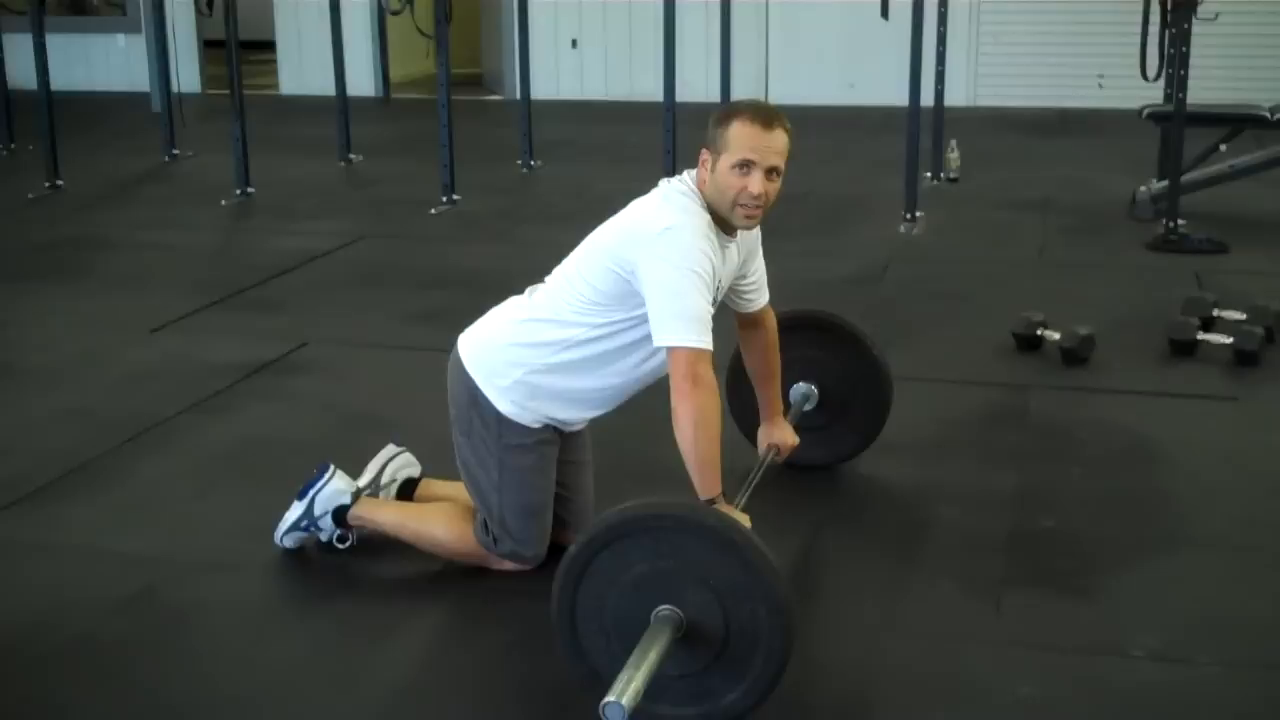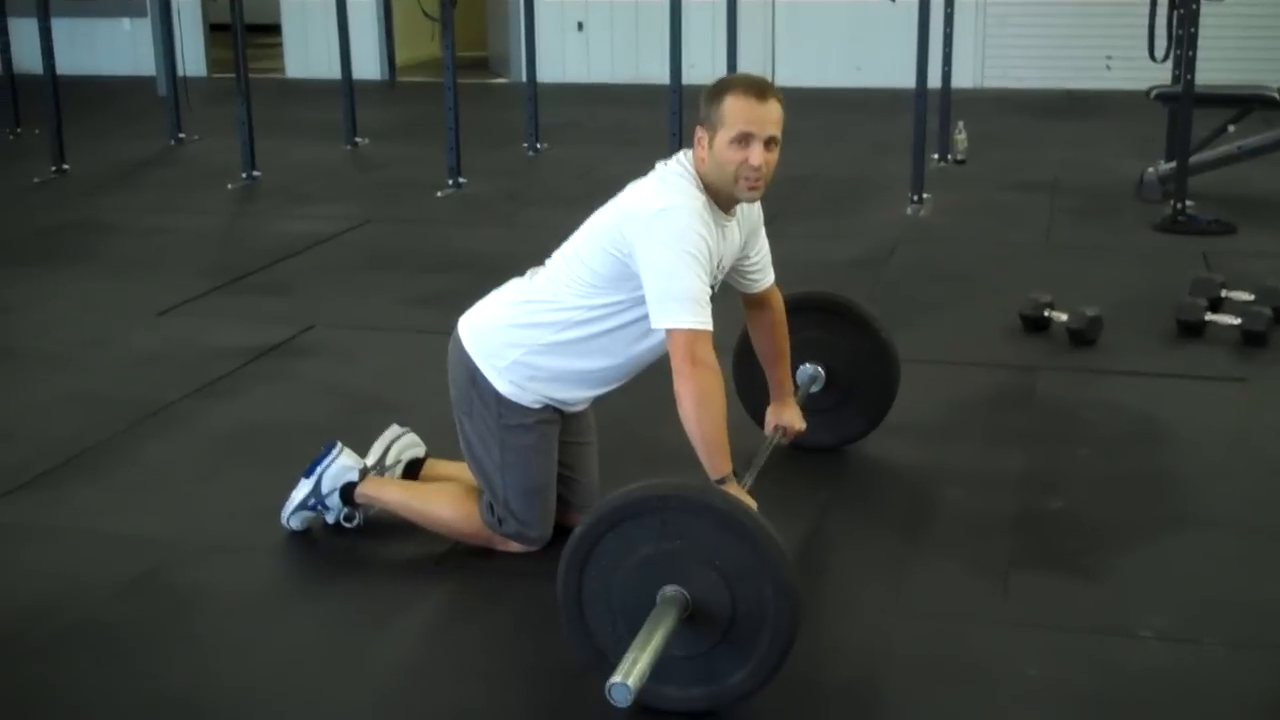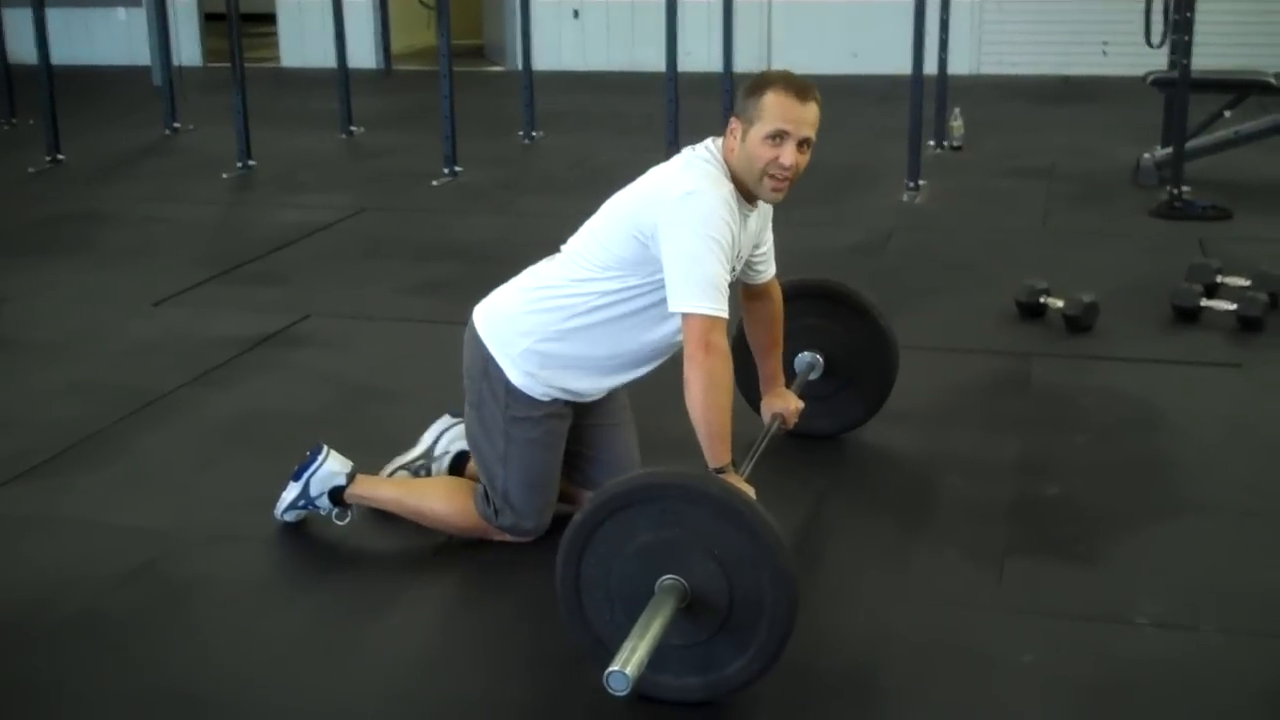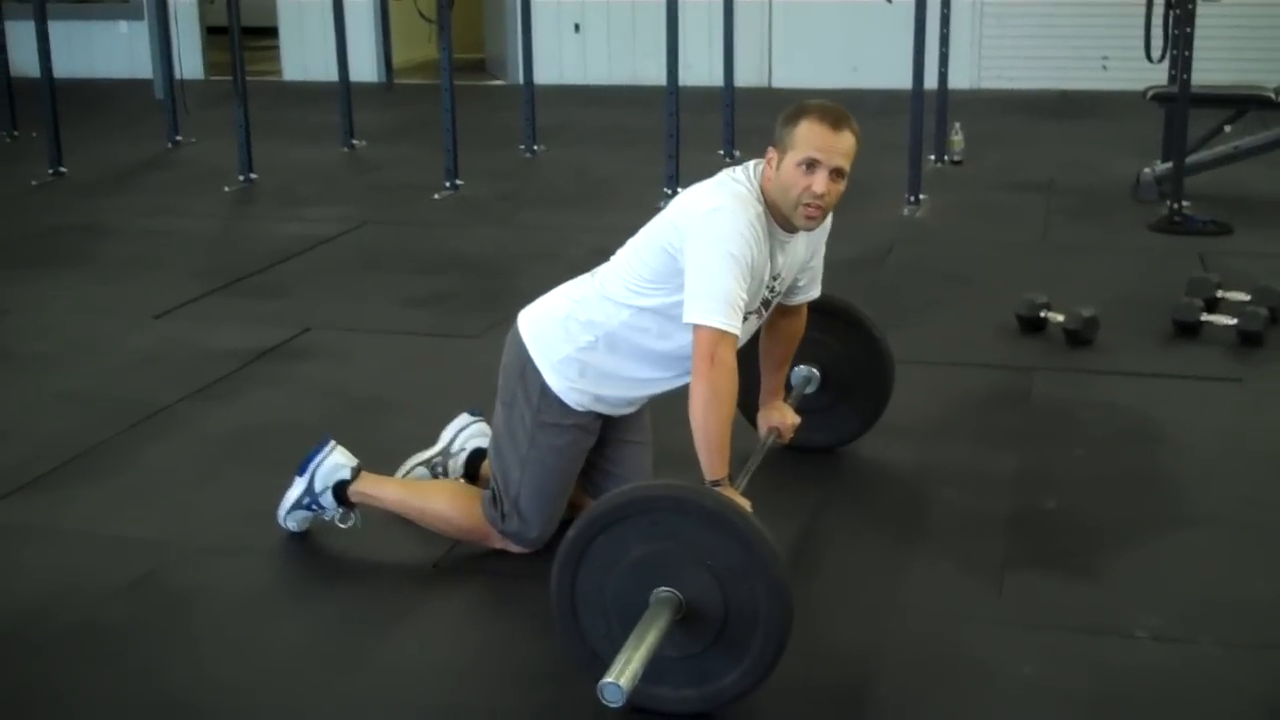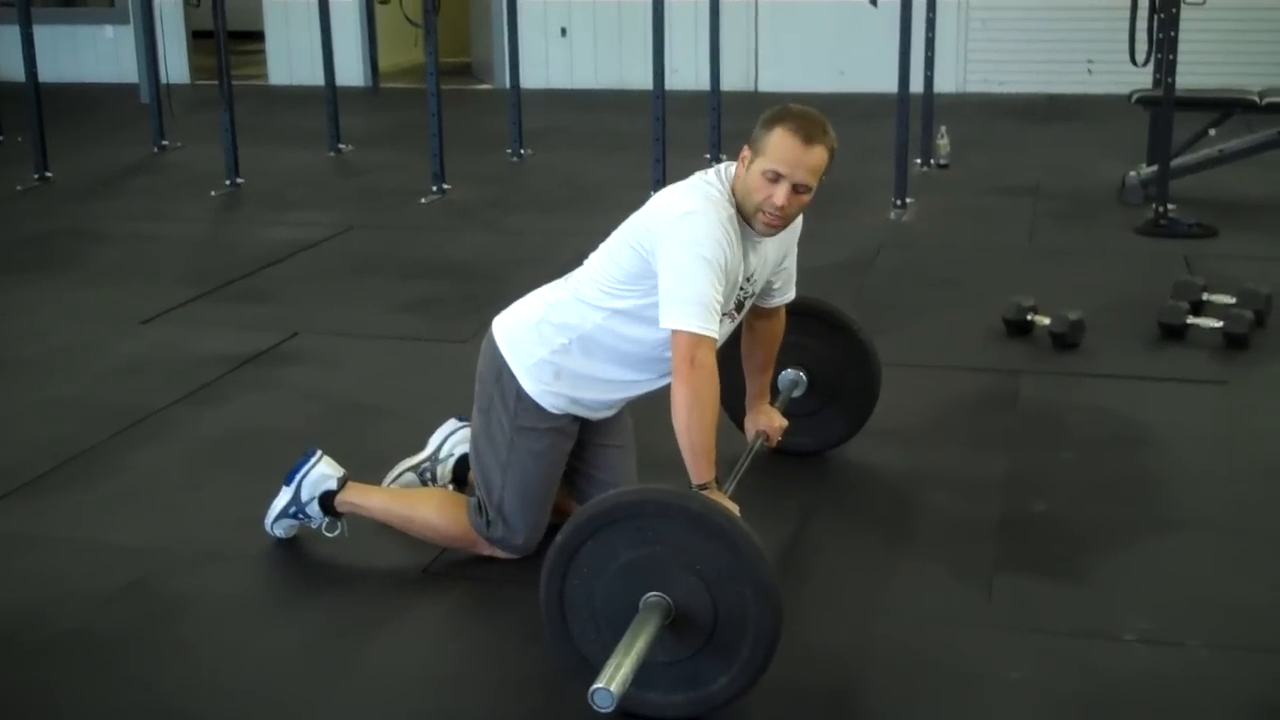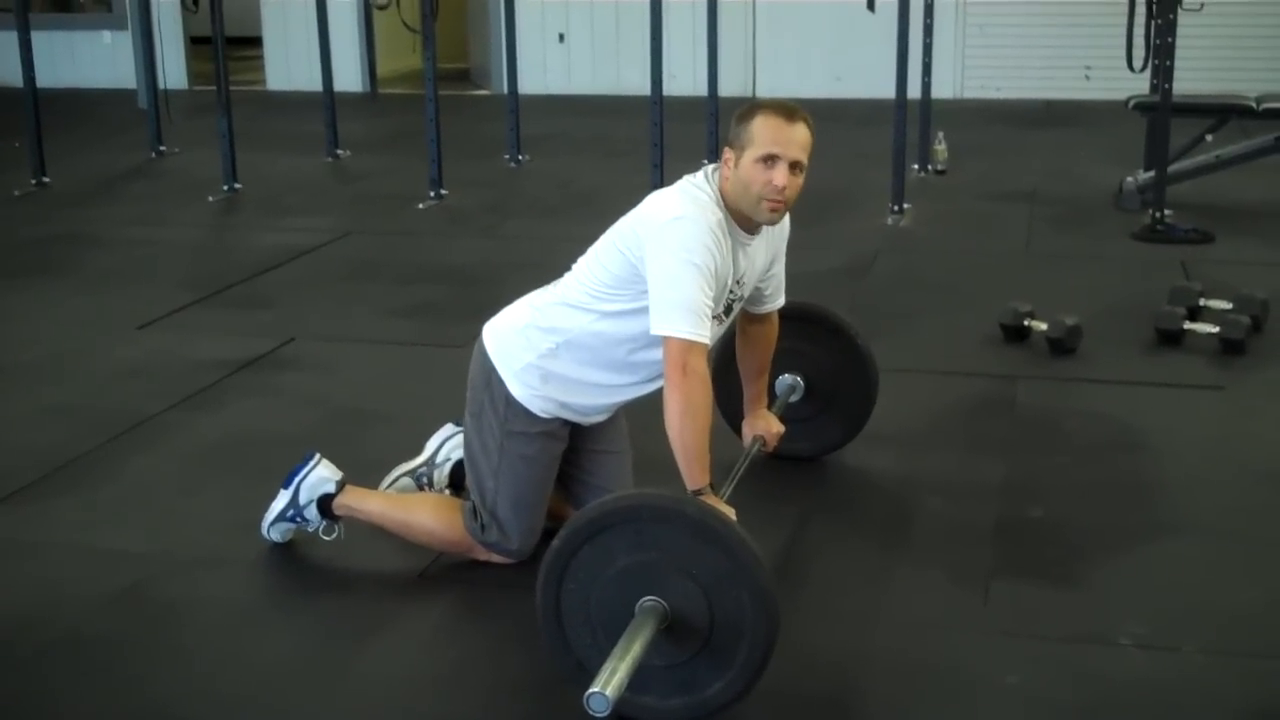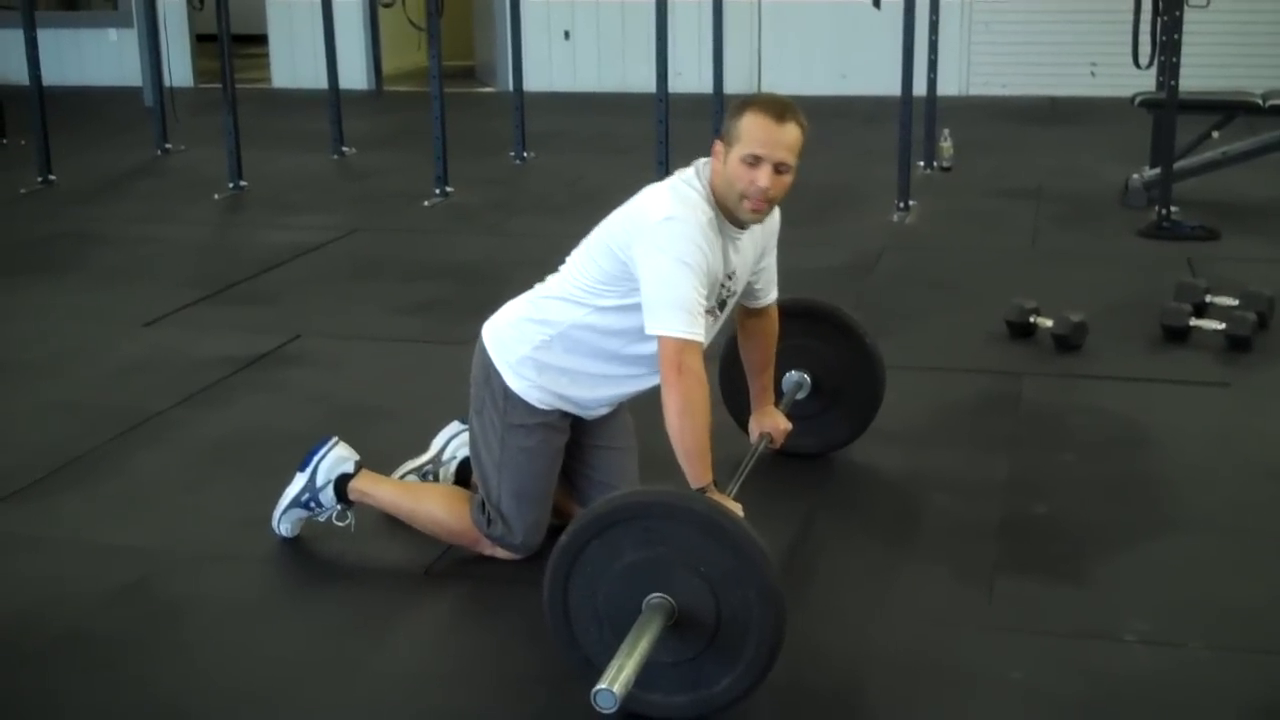
dt=0.7s
person 1, frame 1
left shoulder: (736, 219)
right shoulder: (678, 235)
left elbow: (755, 318)
right elbow: (692, 382)
left wrist: (773, 418)
right wrist: (714, 506)
left hip: (545, 386)
right hip: (504, 386)
left knee: (567, 531)
right knee: (514, 550)
left ankle: (402, 486)
right ankle: (344, 505)
person 1, frame 2
left shoulder: (739, 201)
right shoulder: (674, 216)
left elbow: (762, 298)
right elbow: (692, 362)
left wrist: (783, 399)
right wrist: (724, 486)
left hip: (547, 367)
right hip: (505, 368)
left knee: (573, 512)
right knee: (520, 533)
left ankle: (406, 468)
right ankle: (352, 484)
person 1, frame 3
left shoulder: (752, 186)
right shoulder: (700, 200)
left elbow: (760, 289)
right elbow: (705, 348)
left wrist: (774, 387)
right wrist: (722, 474)
left hip: (577, 360)
right hip: (523, 357)
right knee: (515, 522)
left ankle: (461, 456)
right ankle: (341, 483)
person 1, frame 4
left shoulder: (809, 214)
right shoulder: (726, 218)
left elbow: (787, 306)
right elbow: (712, 360)
left wrist: (772, 401)
right wrist: (718, 487)
left hip: (611, 377)
right hip: (561, 366)
right knee: (517, 532)
left ankle: (474, 455)
right ankle: (345, 481)
person 1, frame 5
left shoulder: (779, 218)
right shoulder: (698, 220)
left elbow: (766, 308)
right elbow: (693, 362)
left wrist: (758, 404)
right wrist: (706, 491)
left hip: (591, 381)
right hip: (537, 369)
right knee: (508, 538)
left ankle: (464, 458)
right ankle: (330, 489)
person 1, frame 6
left shoulder: (769, 219)
right shoulder: (686, 225)
left elbow: (759, 314)
right elbow: (685, 369)
left wrist: (755, 409)
right wrist: (700, 496)
left hip: (583, 387)
right hip: (529, 375)
right knee: (502, 544)
left ankle: (461, 461)
right ankle: (328, 494)
person 1, frame 7
left shoulder: (759, 214)
right shoulder: (676, 222)
left elbow: (759, 309)
right elbow: (680, 369)
left wrist: (762, 406)
right wrist: (705, 493)
left hip: (591, 383)
right hip: (529, 372)
right knee: (511, 540)
left ankle: (468, 458)
right ankle: (343, 479)
